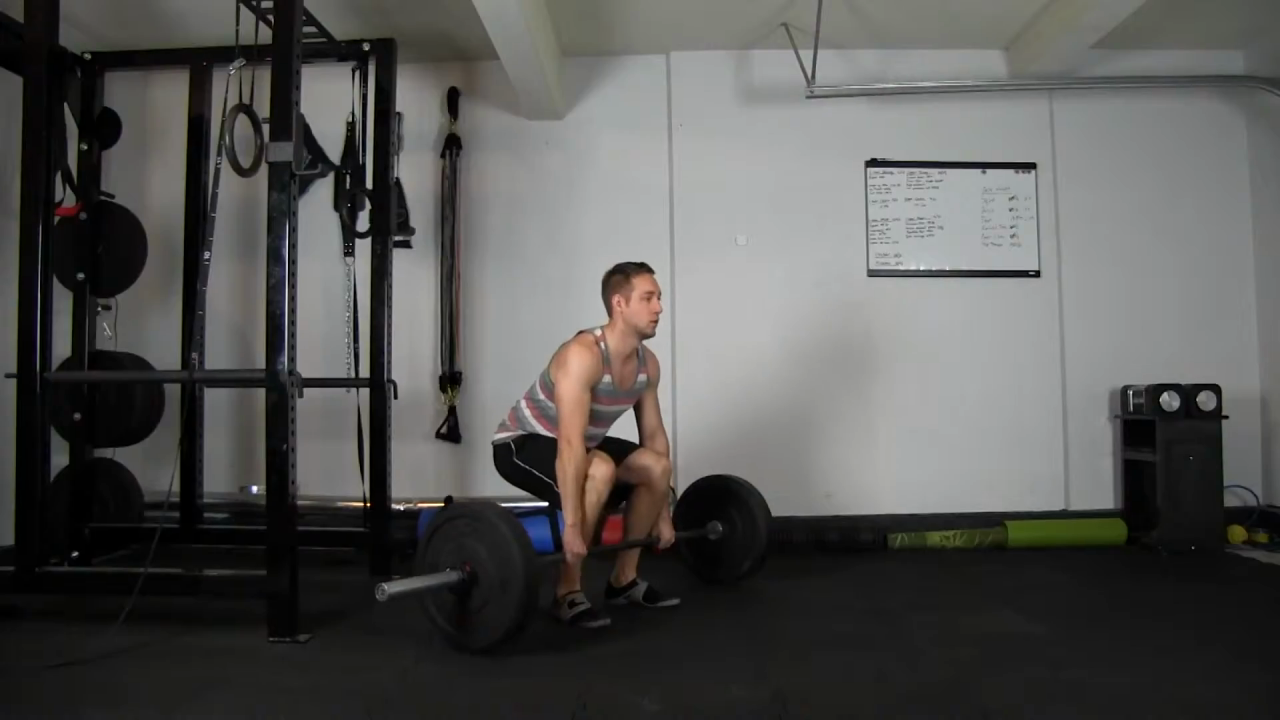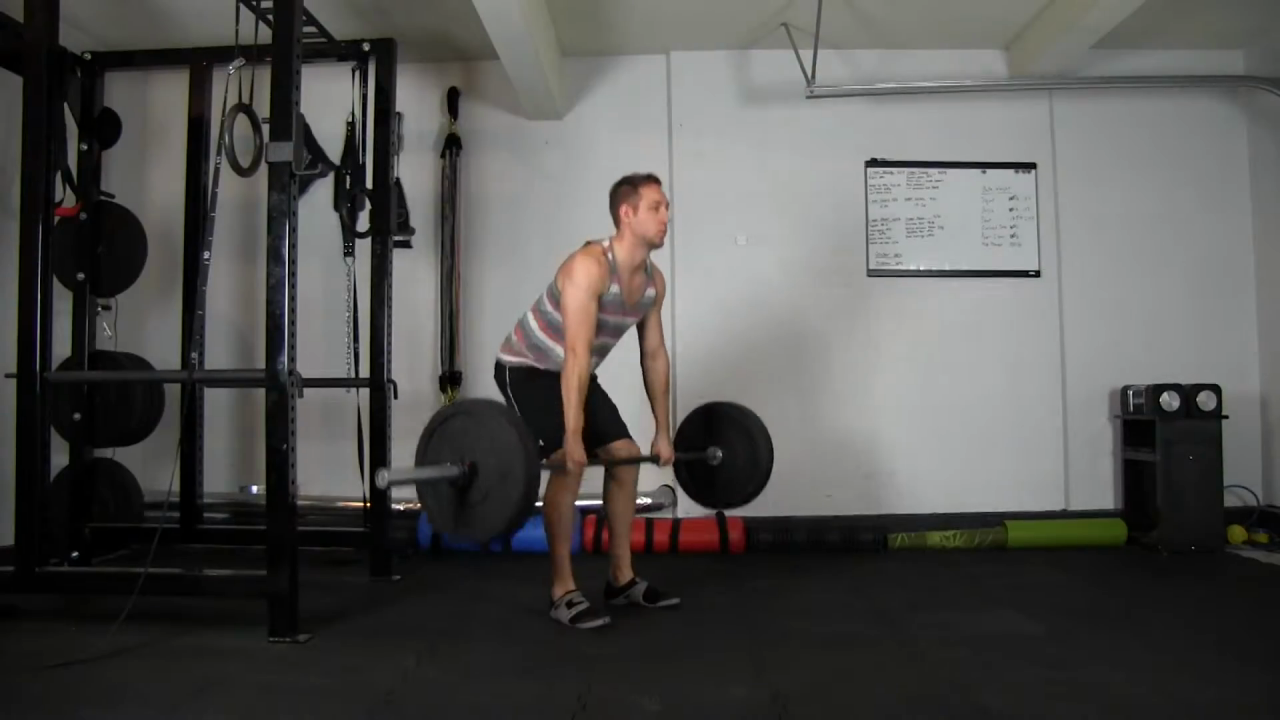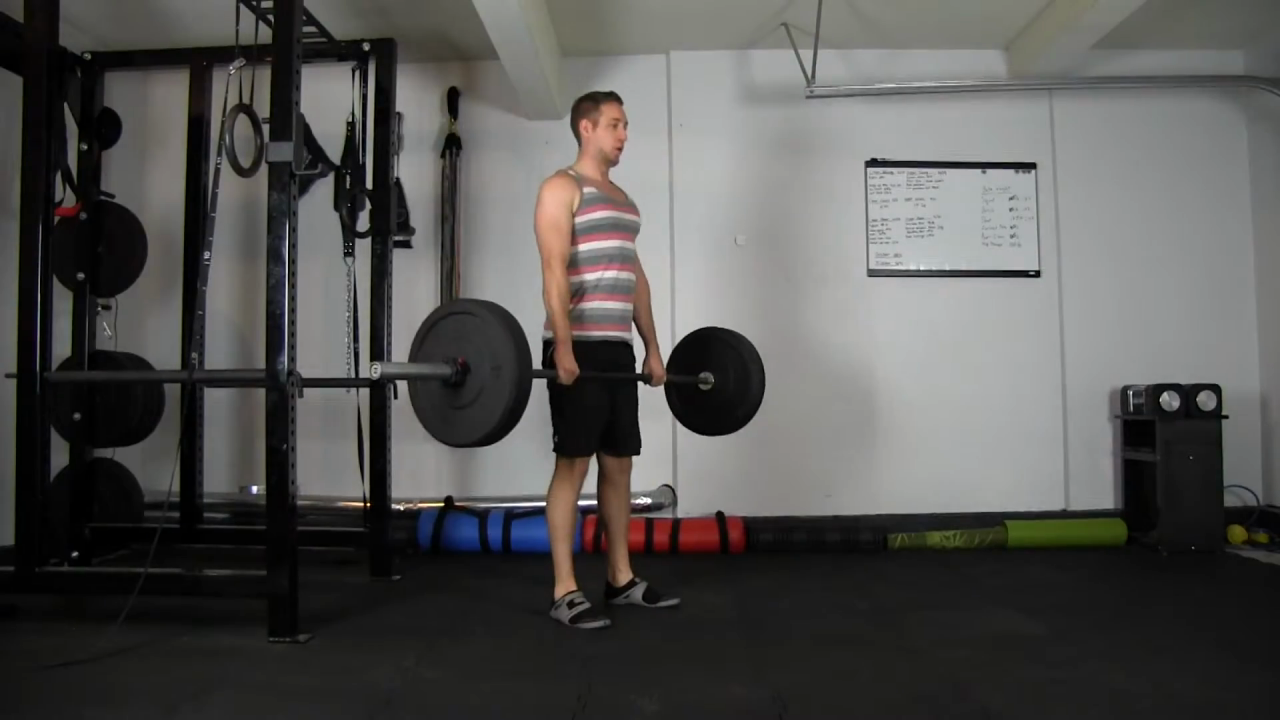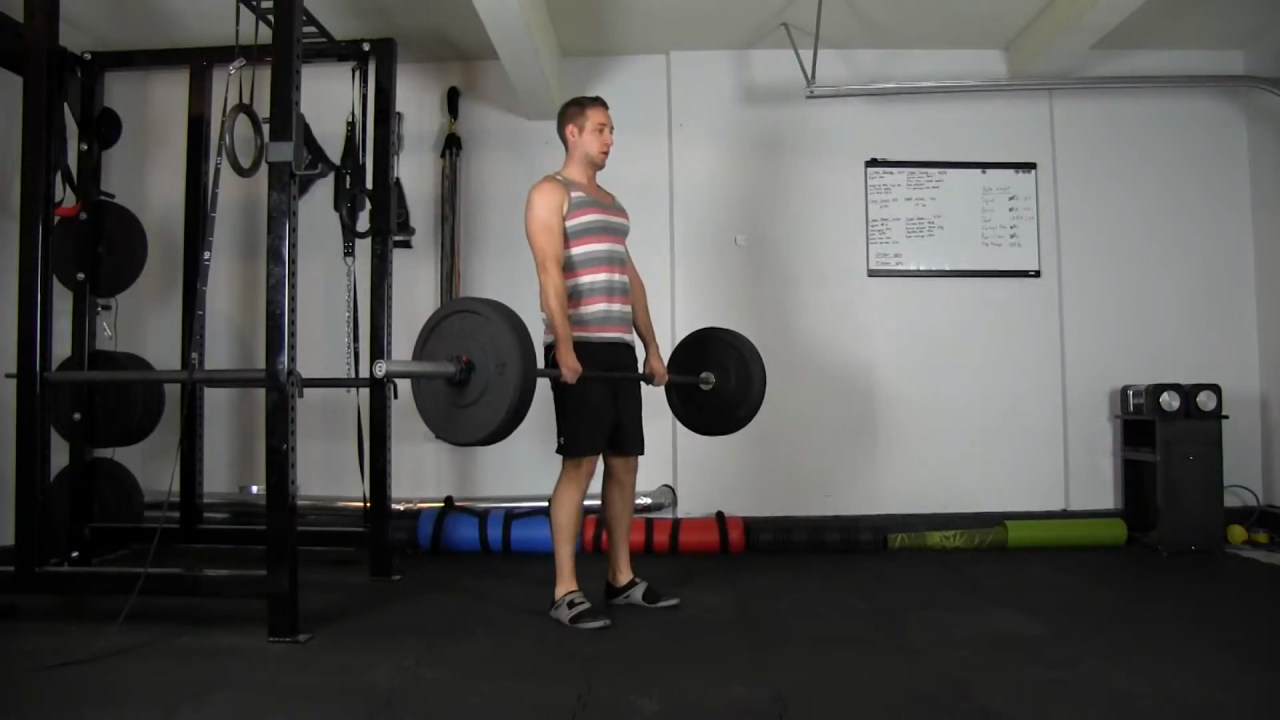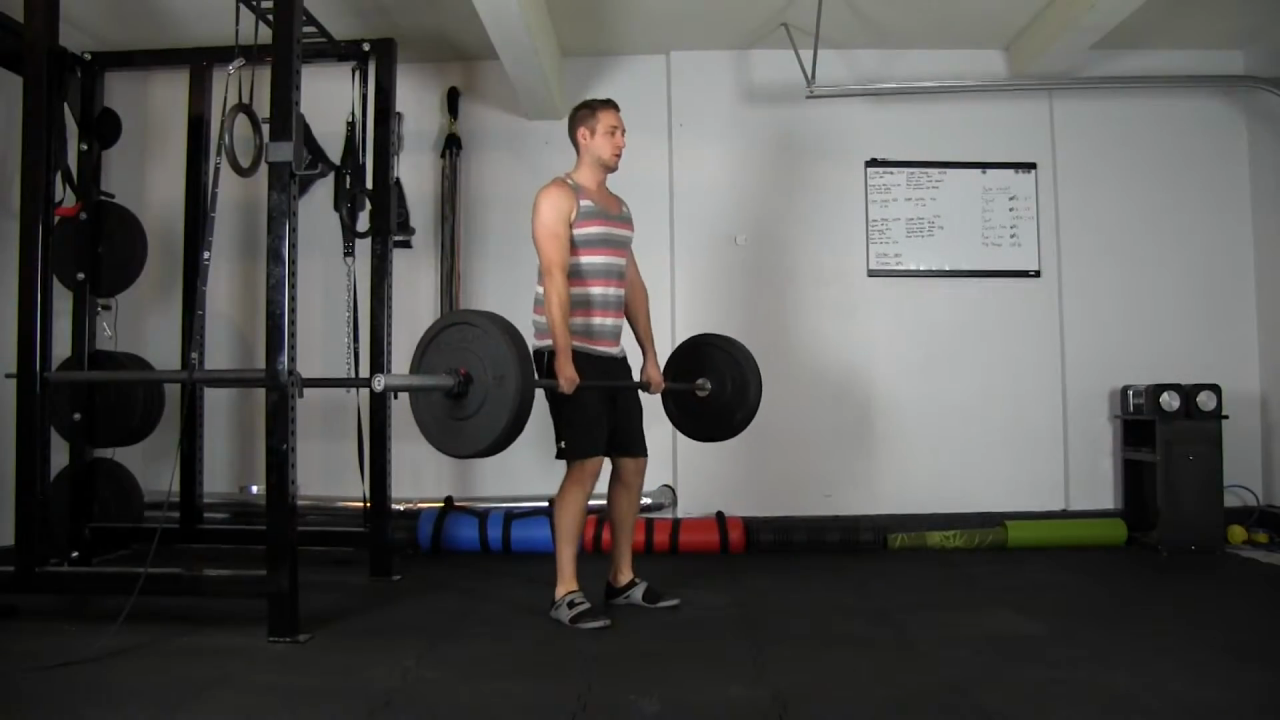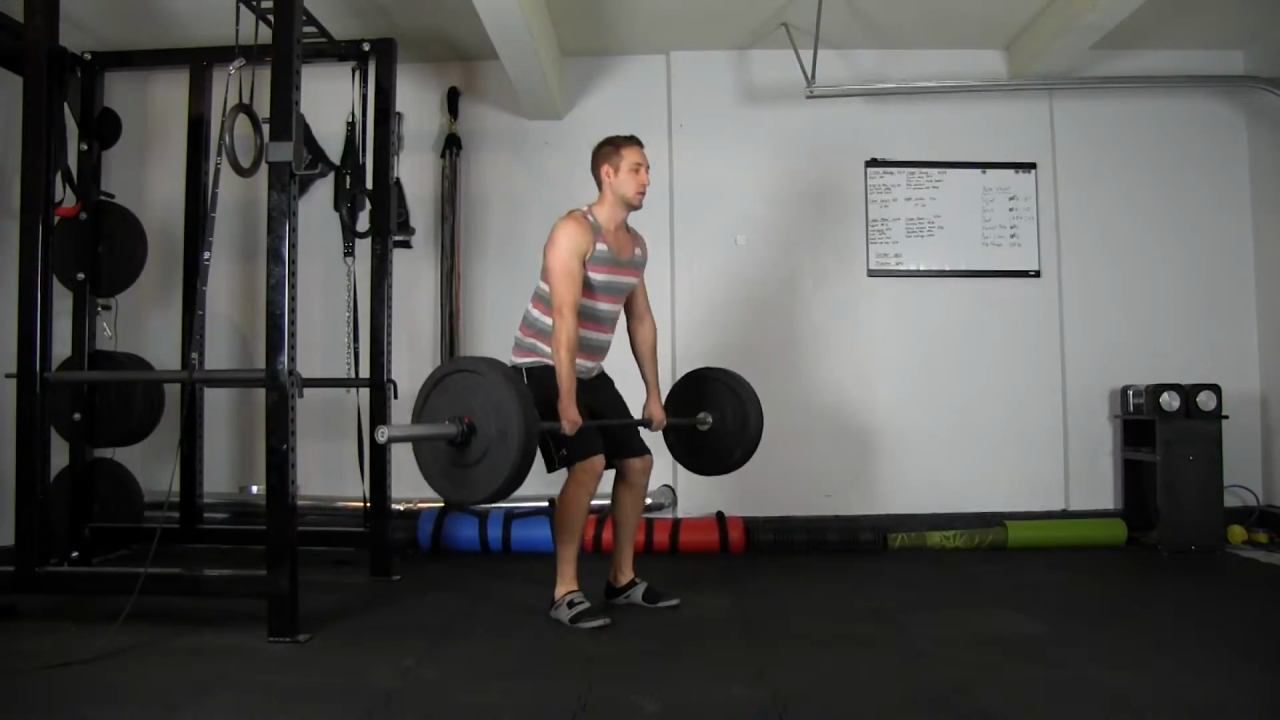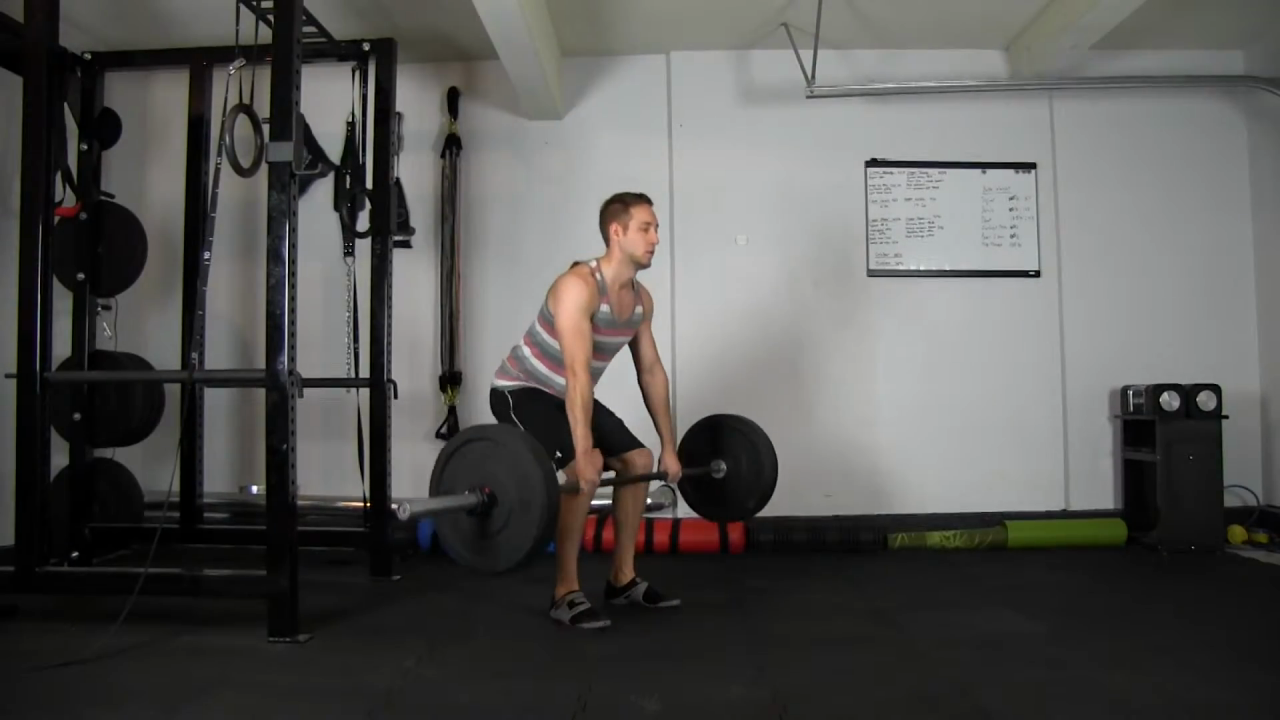
dt=0.5s
person 1, frame 1
left shoulder: (647, 364)
right shoulder: (583, 355)
left elbow: (654, 436)
right elbow: (569, 447)
left wrist: (663, 515)
right wrist: (572, 527)
left hip: (579, 442)
right hip: (522, 442)
left knee: (656, 468)
right knee: (599, 470)
left ankle: (624, 579)
right ankle: (568, 592)
person 1, frame 2
left shoulder: (654, 280)
right shoulder: (589, 266)
left elbow: (655, 355)
right elbow: (575, 356)
left wrist: (664, 432)
right wrist: (571, 438)
left hip: (575, 374)
right hip: (526, 368)
left knee: (625, 457)
right knee: (569, 462)
left ankle: (622, 578)
right ankle: (563, 592)
person 1, frame 3
left shoulder: (622, 198)
right shoulder: (562, 187)
right elbow: (555, 271)
left wrist: (652, 348)
right wrist: (563, 346)
left hip: (618, 348)
right hip: (578, 347)
left knee: (619, 464)
right knee: (573, 464)
left ankle: (621, 579)
right ankle: (564, 593)
person 1, frame 4
left shoulder: (610, 201)
right shoulder: (550, 193)
right elbow: (550, 275)
left wrist: (652, 347)
right wrist: (564, 347)
left hip: (620, 349)
right hip: (580, 350)
left knee: (624, 463)
right knee: (580, 464)
left ankle: (622, 578)
right ankle: (565, 592)
person 1, frame 5
left shoulder: (619, 207)
right shoulder: (558, 196)
left elbow: (633, 284)
right elbow: (555, 278)
left wrist: (649, 356)
right wrist: (563, 356)
left hip: (610, 355)
right hip: (569, 354)
left knee: (631, 462)
right knee: (585, 464)
left ankle: (622, 580)
right ankle: (565, 593)
person 1, frame 6
left shoulder: (636, 244)
right shoulder: (574, 231)
left elbow: (641, 320)
right elbow: (564, 316)
left wrist: (653, 393)
right wrist: (565, 396)
left hip: (591, 371)
right hip: (544, 367)
left knee: (637, 463)
right knee: (588, 464)
left ankle: (622, 579)
right ankle: (565, 593)
person 1, frame 7
left shoulder: (641, 299)
right shoulder: (579, 285)
left elbow: (651, 371)
right elbow: (577, 373)
left wrist: (669, 447)
right wrist: (584, 454)
left hip: (565, 394)
right hip: (521, 391)
left knee: (638, 461)
right knee: (585, 465)
left ankle: (623, 579)
right ankle: (566, 593)
